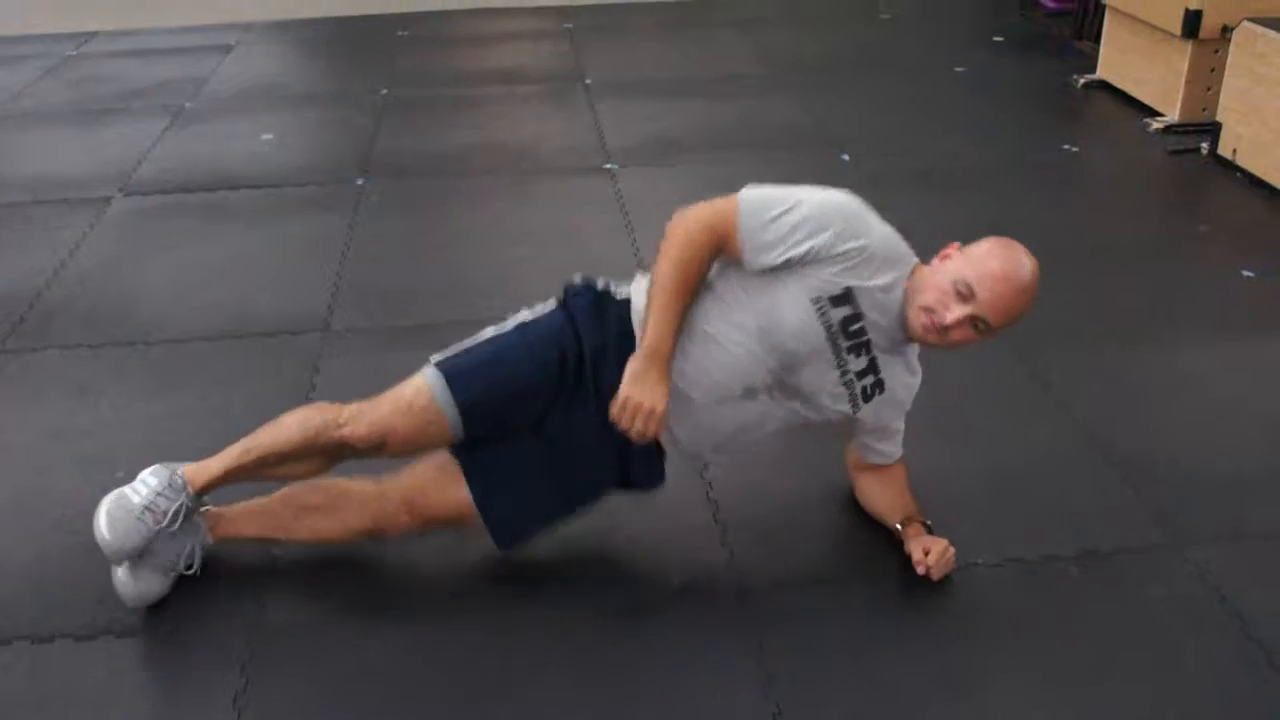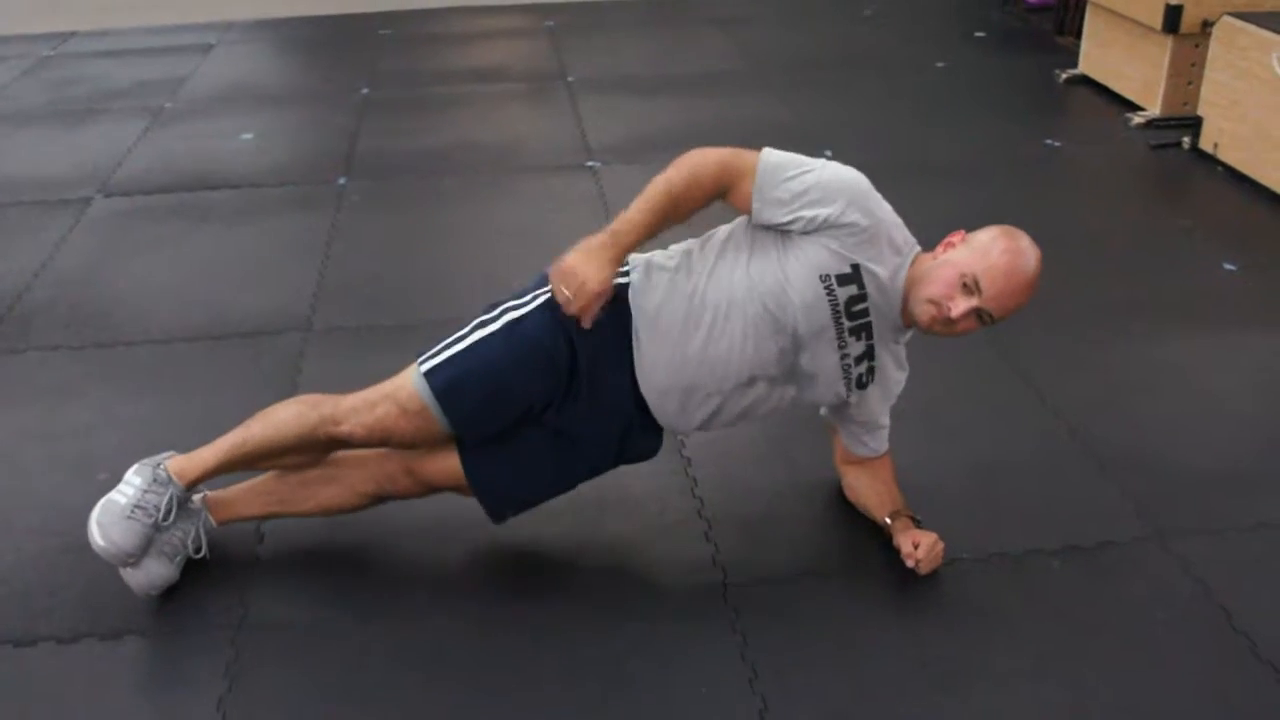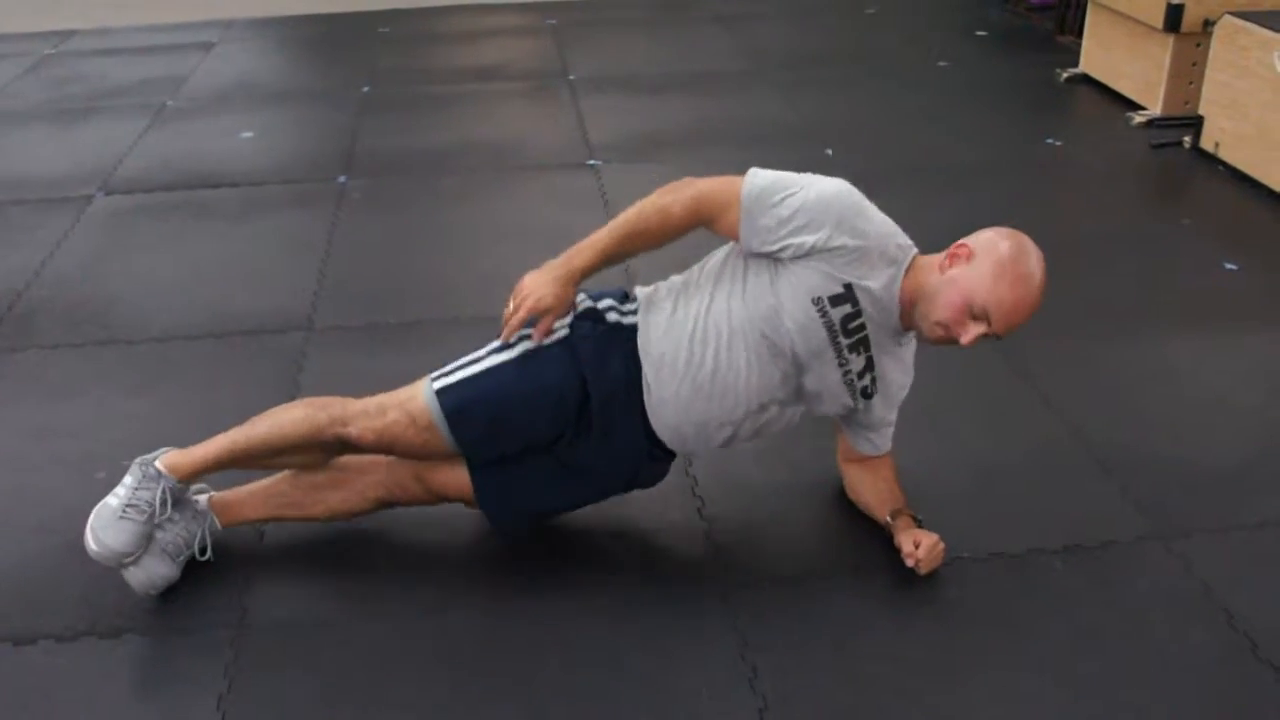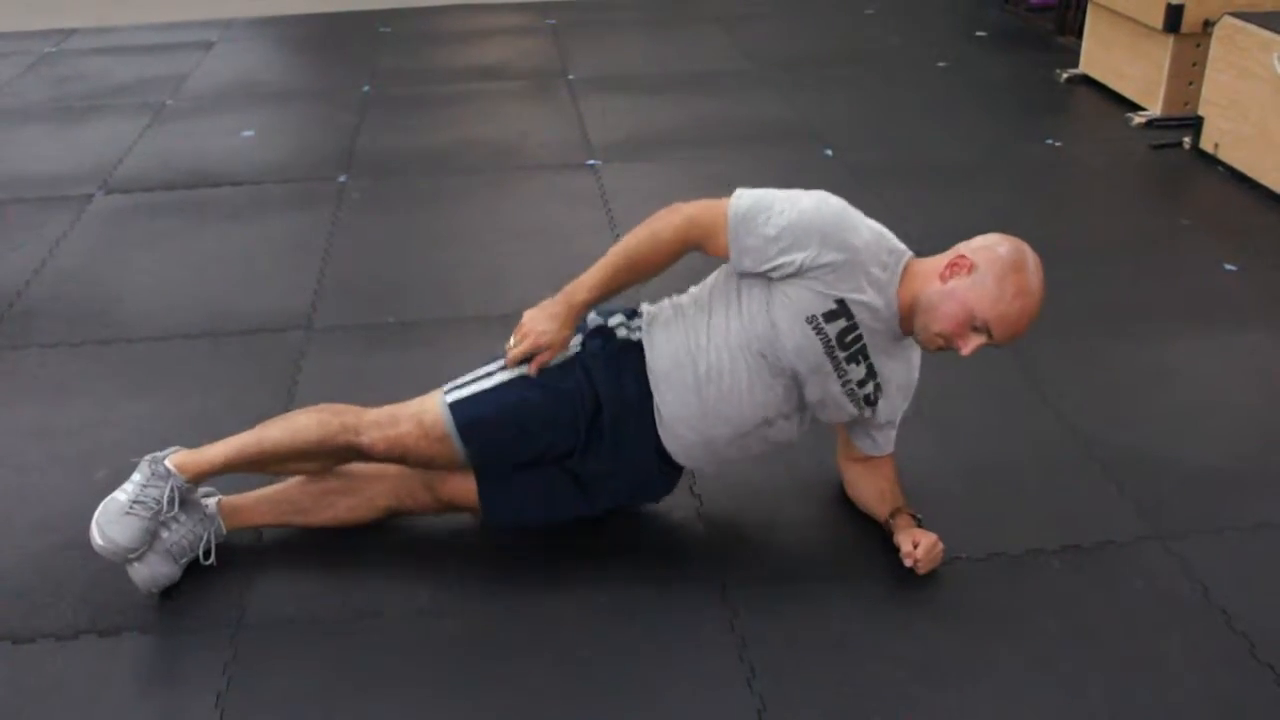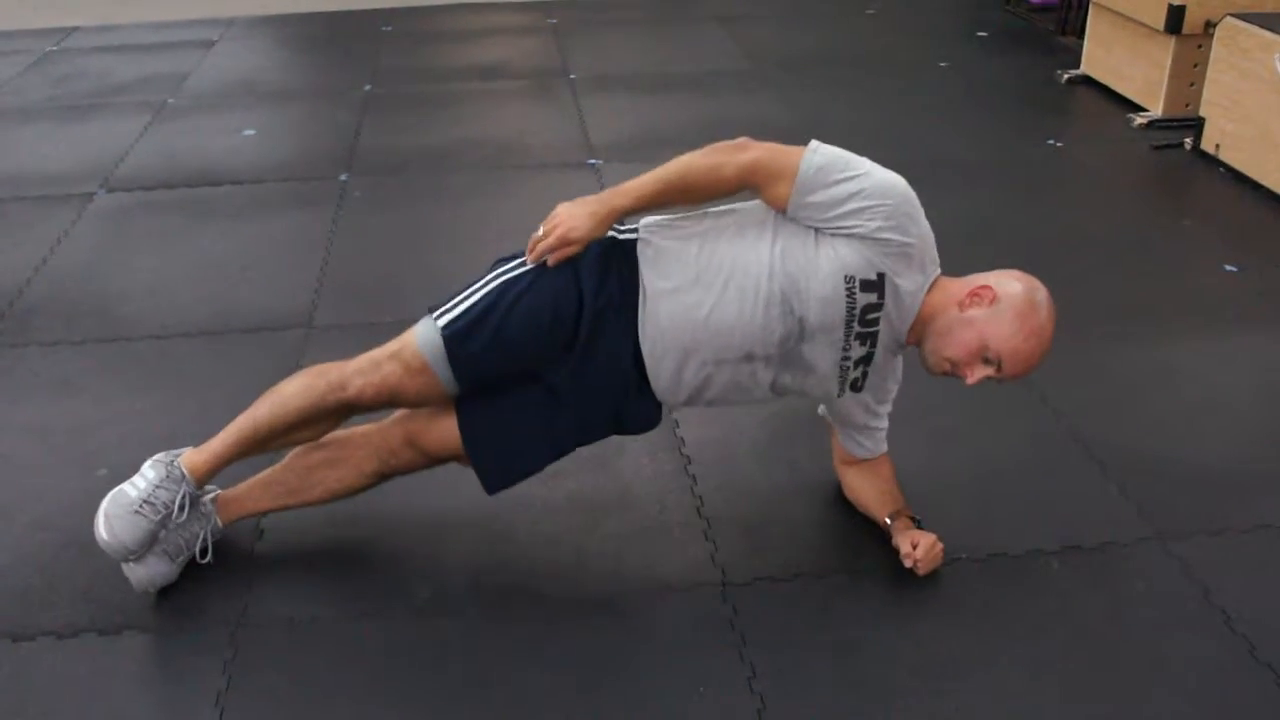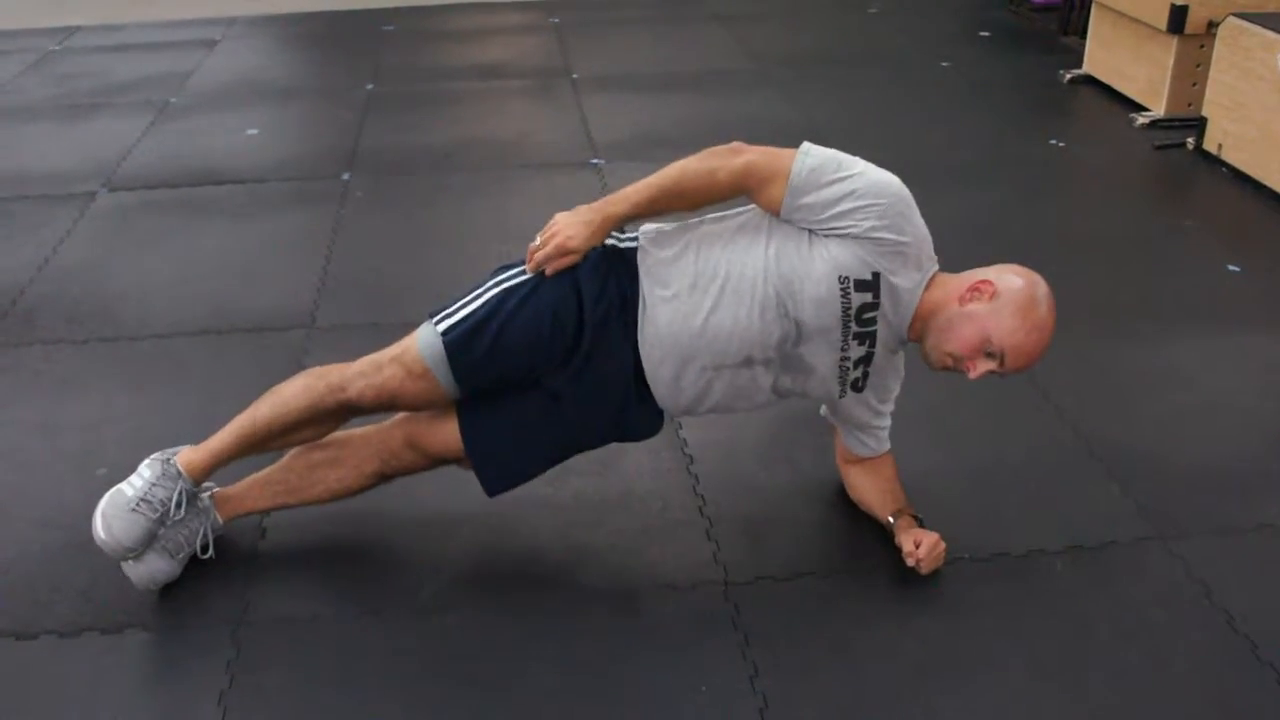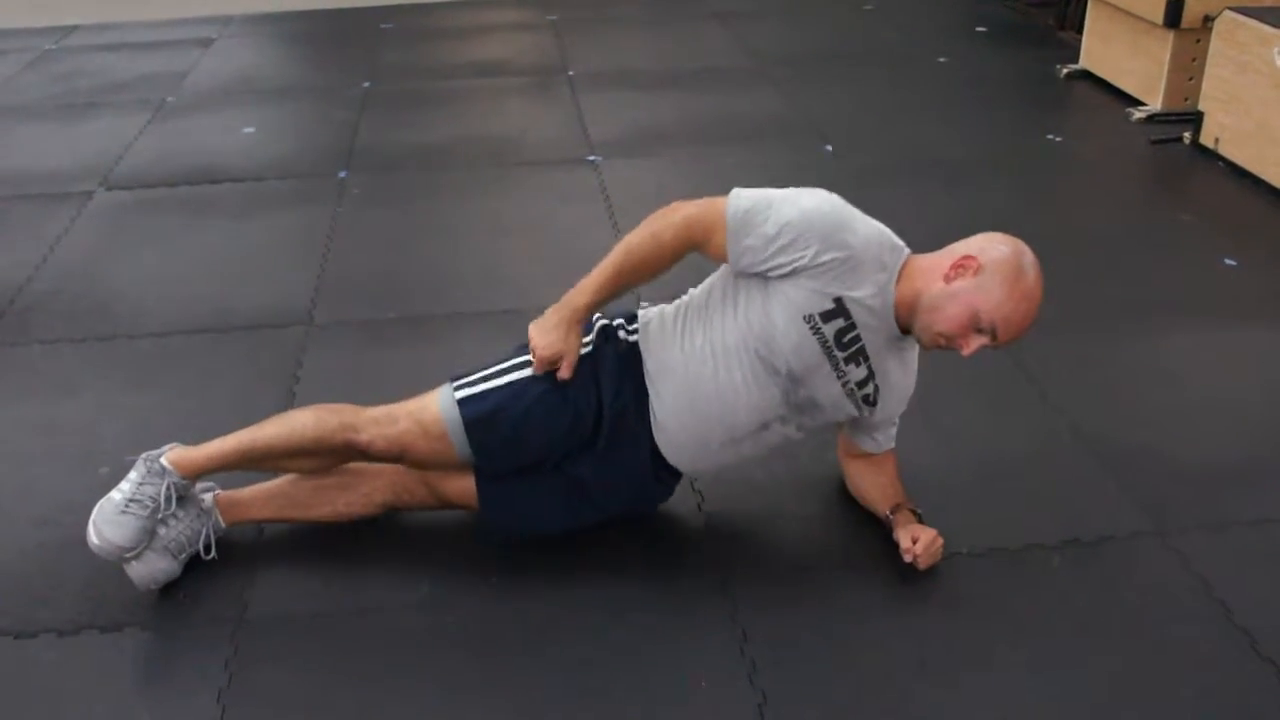
dt=0.5s
person 1, frame 1
left shoulder: (895, 377)
right shoulder: (850, 231)
left elbow: (874, 466)
right elbow: (697, 225)
left wrist: (915, 530)
right wrist: (651, 362)
left hip: (626, 452)
right hip: (598, 344)
left knee: (403, 503)
right knee: (377, 427)
left ankle: (203, 531)
right ankle: (191, 480)
person 1, frame 2
left shoulder: (879, 370)
right shoulder: (854, 208)
left elbow: (859, 461)
right elbow: (716, 167)
left wrist: (904, 525)
right wrist: (607, 246)
left hip: (618, 421)
right hip: (594, 328)
left knee: (410, 474)
right knee: (369, 422)
left ankle: (202, 518)
right ankle: (175, 477)
person 1, frame 3
left shoulder: (890, 371)
right shoulder: (848, 225)
left elbow: (862, 459)
right elbow: (695, 199)
left wrist: (905, 524)
right wrist: (565, 268)
left hip: (631, 446)
right hip: (603, 358)
left knee: (417, 482)
right knee: (377, 428)
left ankle: (205, 519)
right ankle: (175, 471)
person 1, frame 4
left shoulder: (895, 376)
right shoulder: (841, 241)
left elbow: (863, 460)
right elbow: (688, 221)
left wrist: (903, 524)
right wrist: (567, 301)
left hip: (641, 462)
right hip: (613, 373)
left knee: (426, 488)
right knee: (390, 436)
left ankle: (209, 523)
right ankle: (180, 474)
person 1, frame 5
left shoulder: (878, 367)
right shoulder: (892, 218)
left elbow: (859, 460)
right elbow: (748, 159)
left wrist: (903, 525)
right wrist: (605, 205)
left hip: (620, 385)
right hip: (603, 286)
left knee: (412, 443)
right knee: (376, 384)
left ankle: (211, 516)
right ankle: (189, 472)
person 1, frame 6
left shoulder: (879, 368)
right shoulder: (884, 213)
left elbow: (861, 455)
right elbow: (740, 163)
left wrist: (904, 523)
right wrist: (598, 213)
left hip: (625, 396)
right hip: (604, 299)
left knee: (414, 445)
right knee: (379, 385)
left ankle: (208, 515)
right ankle: (186, 471)
person 1, frame 7
left shoulder: (895, 376)
right shoulder: (834, 236)
left elbow: (864, 456)
right elbow: (684, 221)
left wrist: (906, 521)
right wrist: (569, 309)
left hip: (637, 469)
right hip: (615, 380)
left knee: (416, 488)
right knee: (389, 436)
left ankle: (209, 514)
right ankle: (180, 467)
